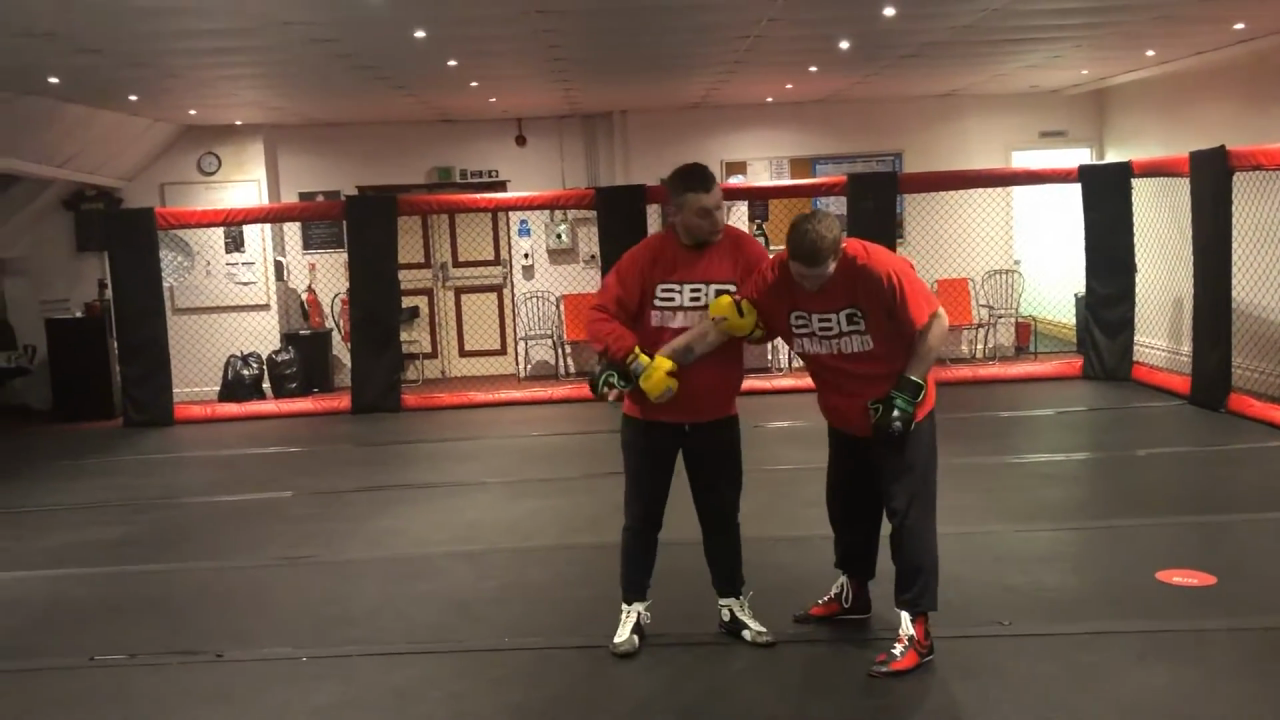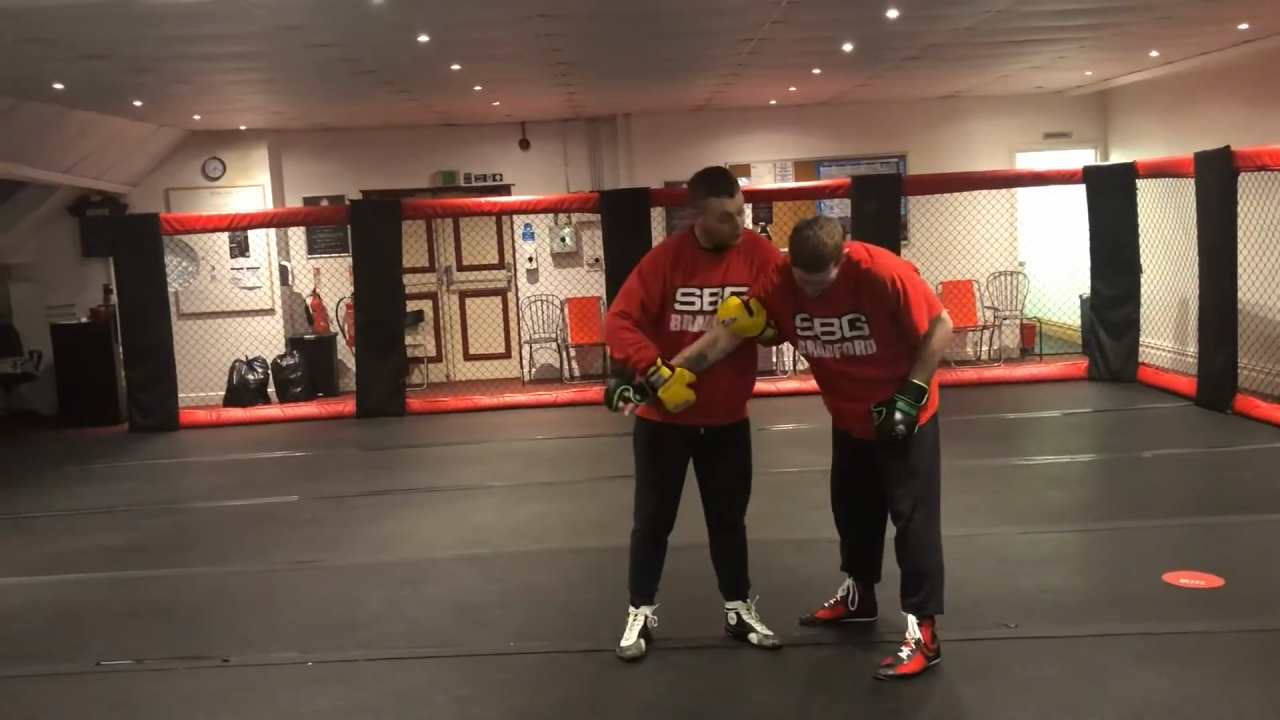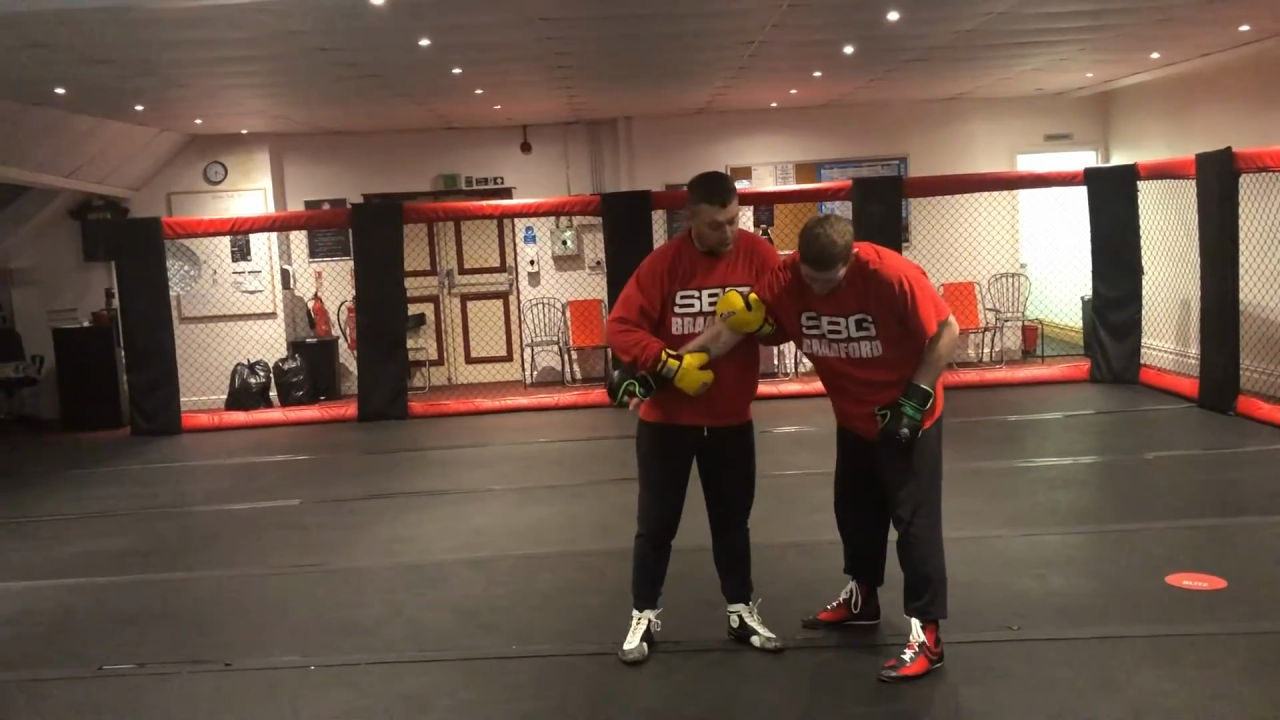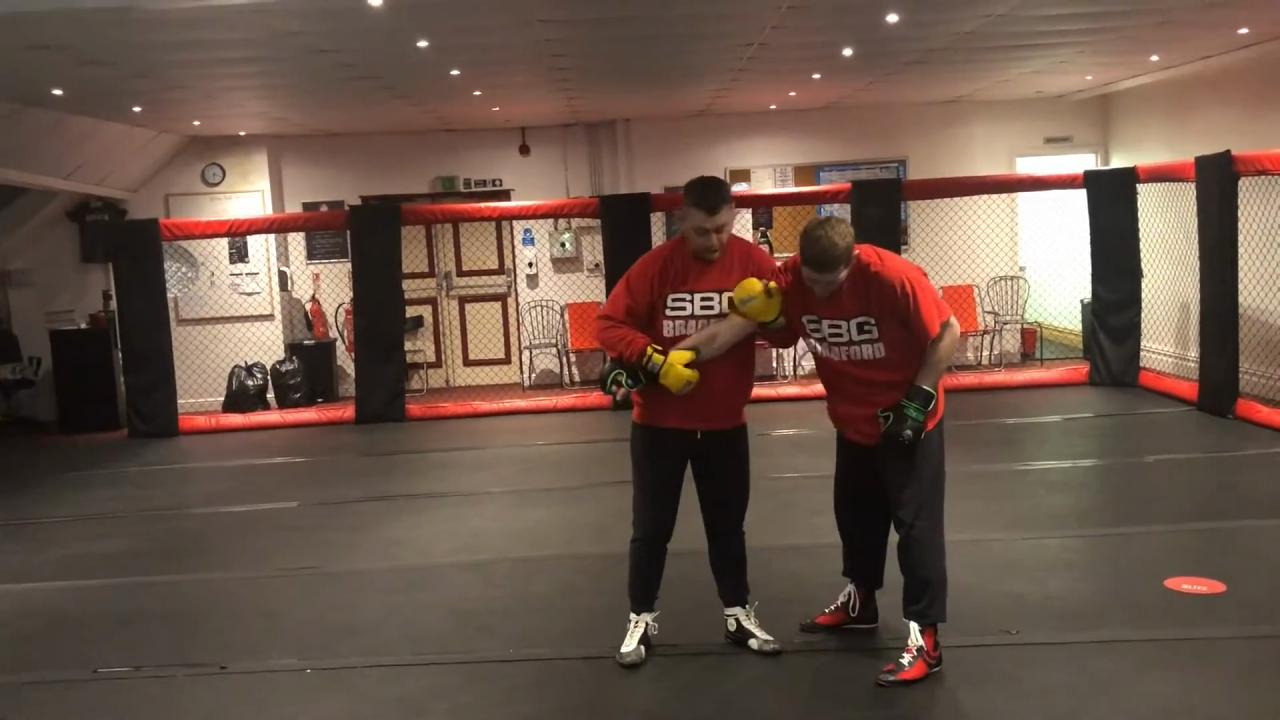
dt=0.2s
person 1, frame 1
left shoulder: (743, 251)
right shoulder: (645, 257)
right elbow: (599, 317)
right wrist: (639, 364)
left hip: (716, 415)
right hip: (649, 413)
left knee: (722, 515)
right knee: (642, 517)
left ankle: (733, 606)
right ankle: (634, 609)
person 1, frame 2
left shoulder: (759, 253)
right shoulder: (665, 259)
right elbow: (620, 323)
right wrist: (659, 375)
left hip: (728, 418)
right hip: (662, 416)
left knee: (728, 518)
right knee: (652, 519)
left ankle: (738, 609)
right ankle: (640, 612)
person 1, frame 3
left shoulder: (757, 254)
right shoulder: (663, 262)
right elbow: (620, 327)
right wrist: (671, 366)
left hip: (731, 419)
right hip: (666, 419)
left knee: (732, 521)
right knee: (656, 522)
left ankle: (741, 612)
right ankle: (643, 616)
person 1, frame 4
left shoulder: (753, 260)
right shoulder: (656, 265)
right elbow: (609, 324)
right wrist: (657, 361)
left hip: (726, 423)
right hip: (660, 422)
left knee: (727, 524)
right knee: (651, 527)
left ankle: (738, 616)
right ankle: (641, 620)
person 2, frame 1
left shoulder: (881, 270)
right shoulder: (774, 278)
left elbow: (936, 324)
right elbow: (716, 328)
left wrist: (906, 392)
left hip: (901, 410)
right hip: (844, 414)
left knee: (909, 511)
right knee: (847, 506)
left ankle: (916, 628)
right ankle: (852, 592)
person 2, frame 2
left shoulder: (884, 273)
right shoulder: (778, 282)
left elbow: (939, 327)
right elbow: (726, 333)
left wrist: (910, 394)
left hip: (904, 413)
right hip: (848, 417)
left knee: (913, 514)
right knee: (851, 508)
left ankle: (923, 631)
right ankle: (858, 594)
person 2, frame 3
left shoulder: (892, 275)
right shoulder: (786, 279)
left elbow: (946, 331)
right elbow: (733, 326)
left wrist: (914, 398)
left hip: (908, 417)
right hip: (853, 419)
left knee: (915, 518)
right knee: (854, 510)
left ankle: (926, 634)
right ankle: (860, 597)
person 2, frame 4
left shoulder: (894, 277)
right shoulder: (788, 282)
left elbow: (947, 332)
right elbow: (735, 325)
left wrist: (917, 400)
left hip: (909, 419)
right hip: (852, 422)
left knee: (916, 521)
right knee: (855, 513)
left ankle: (924, 638)
right ankle: (859, 600)
